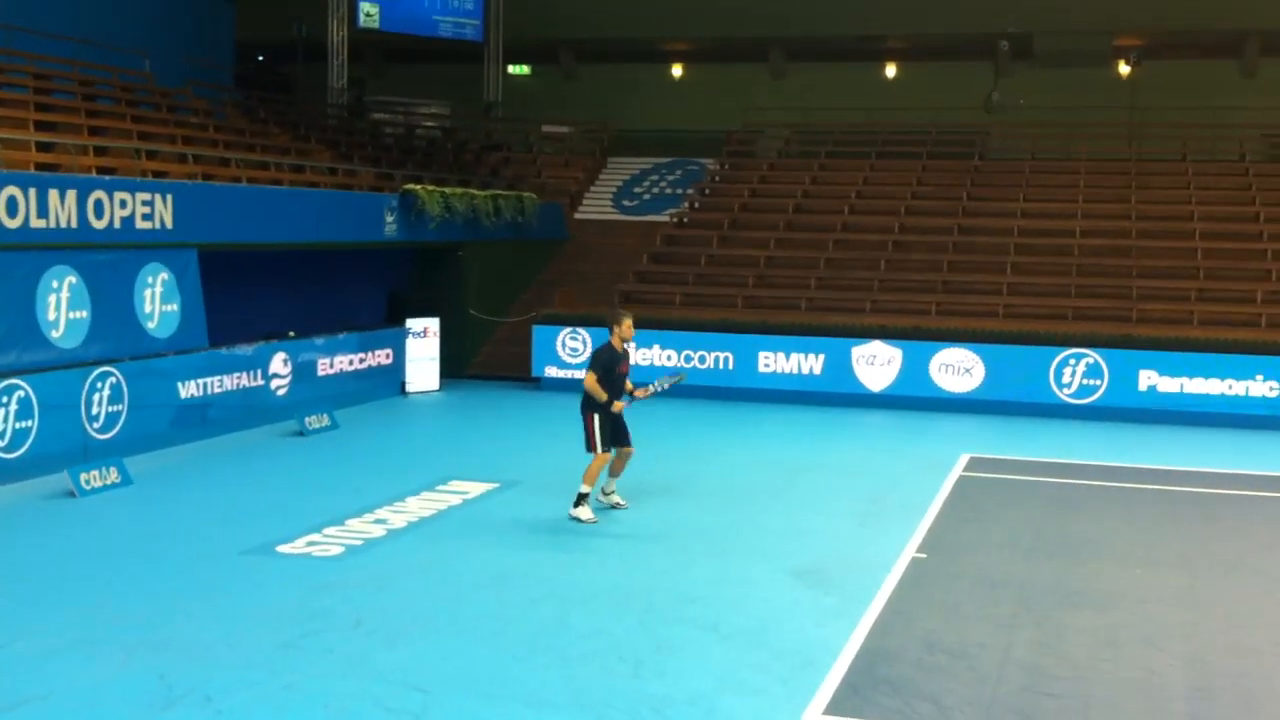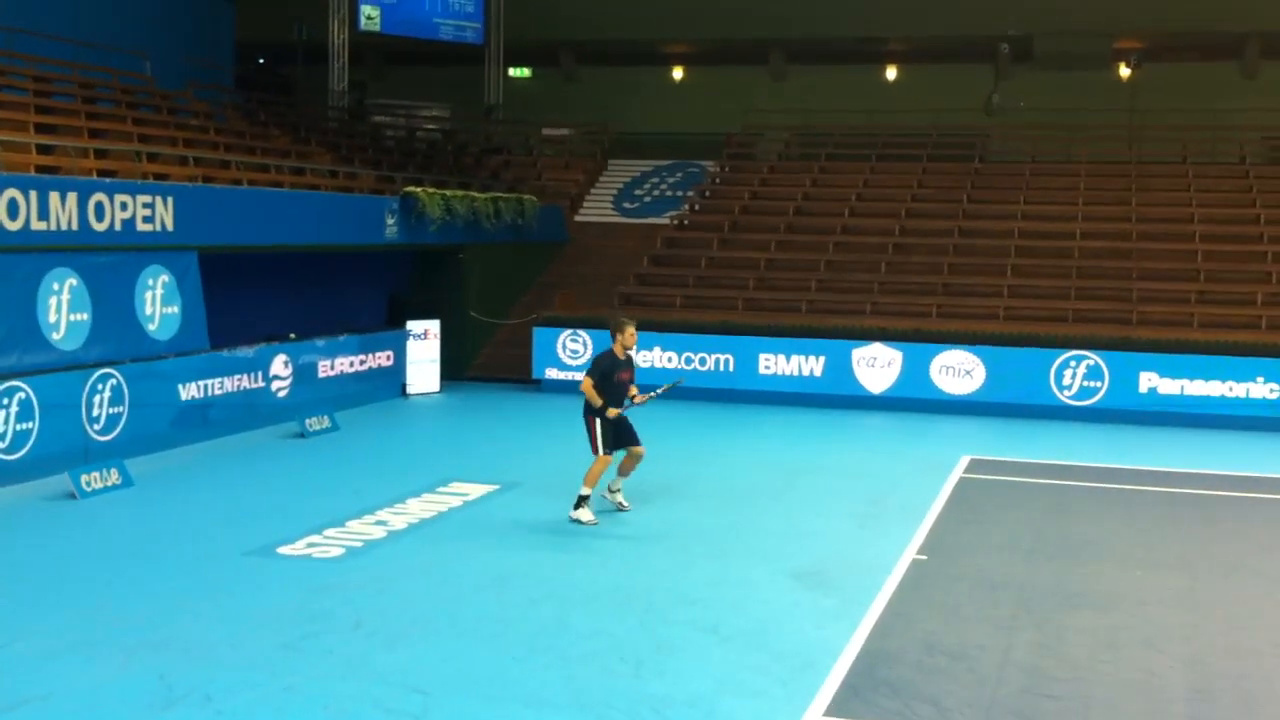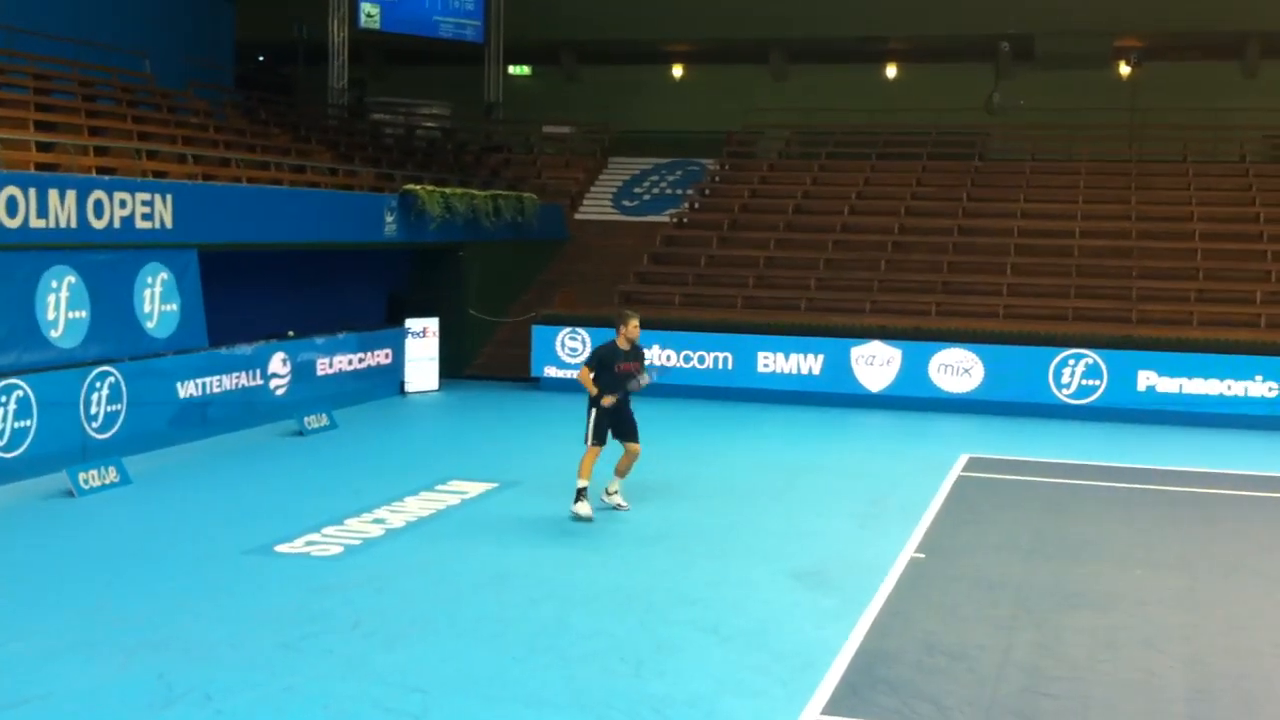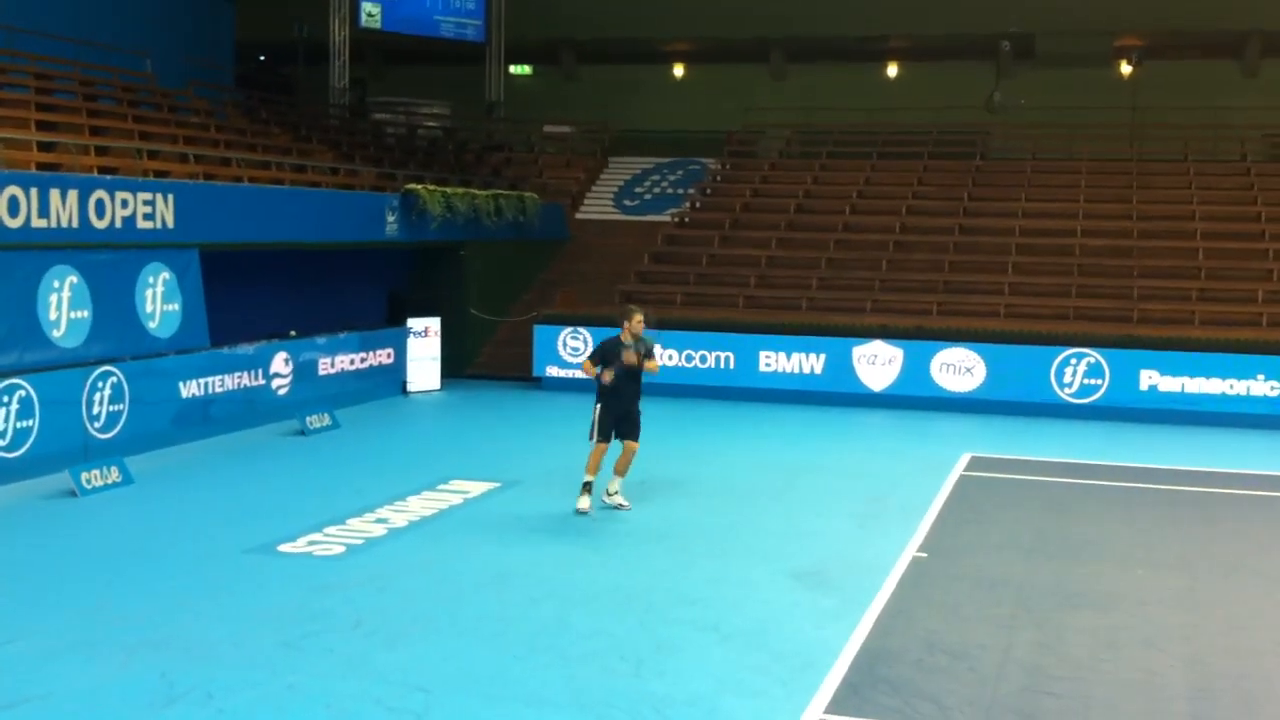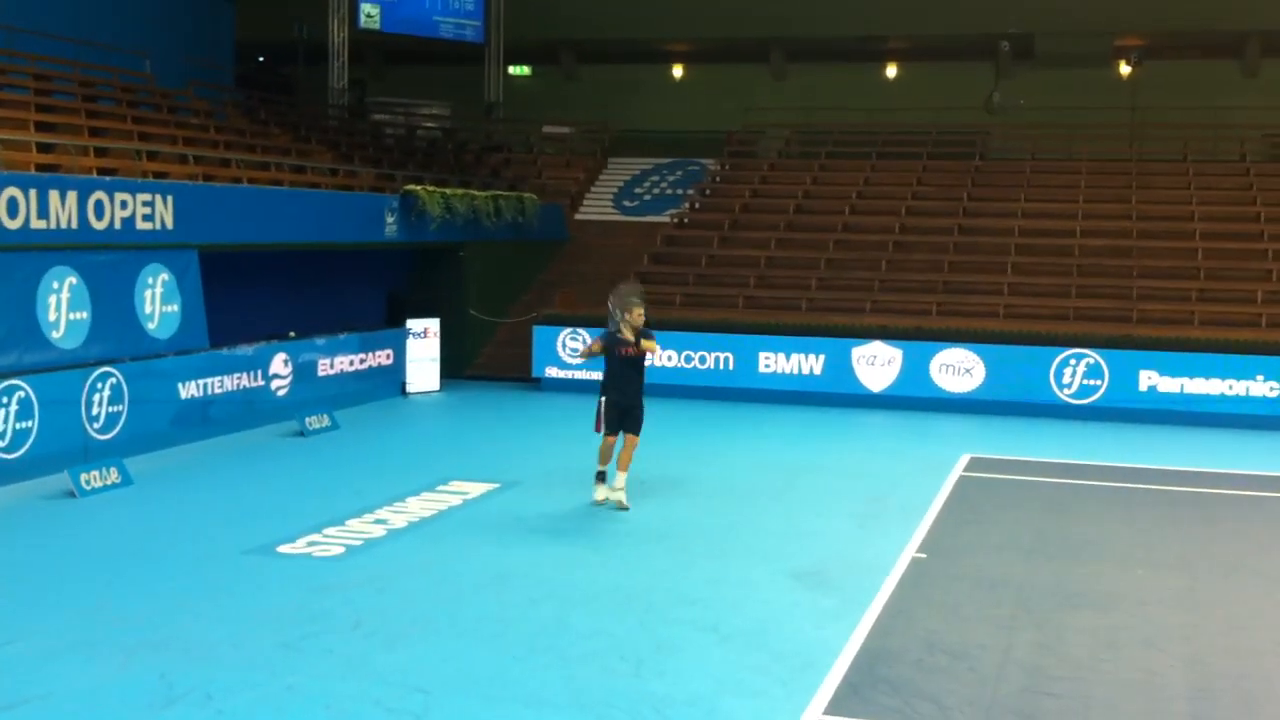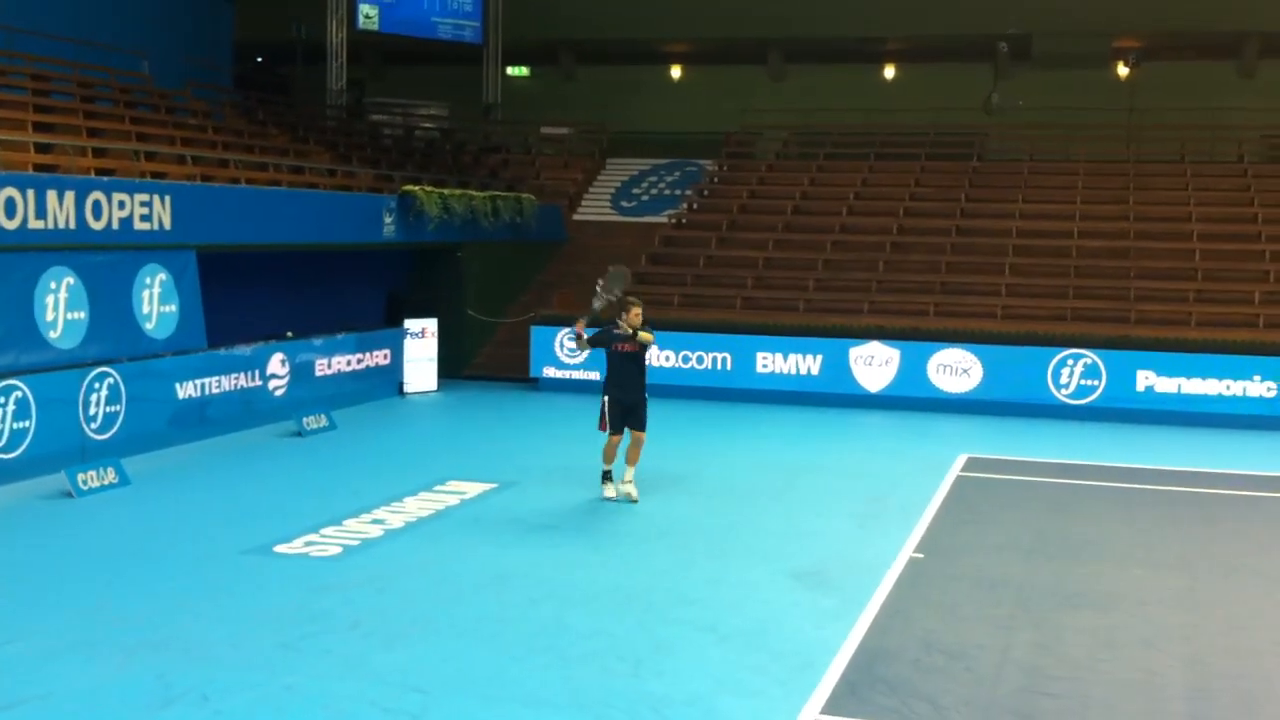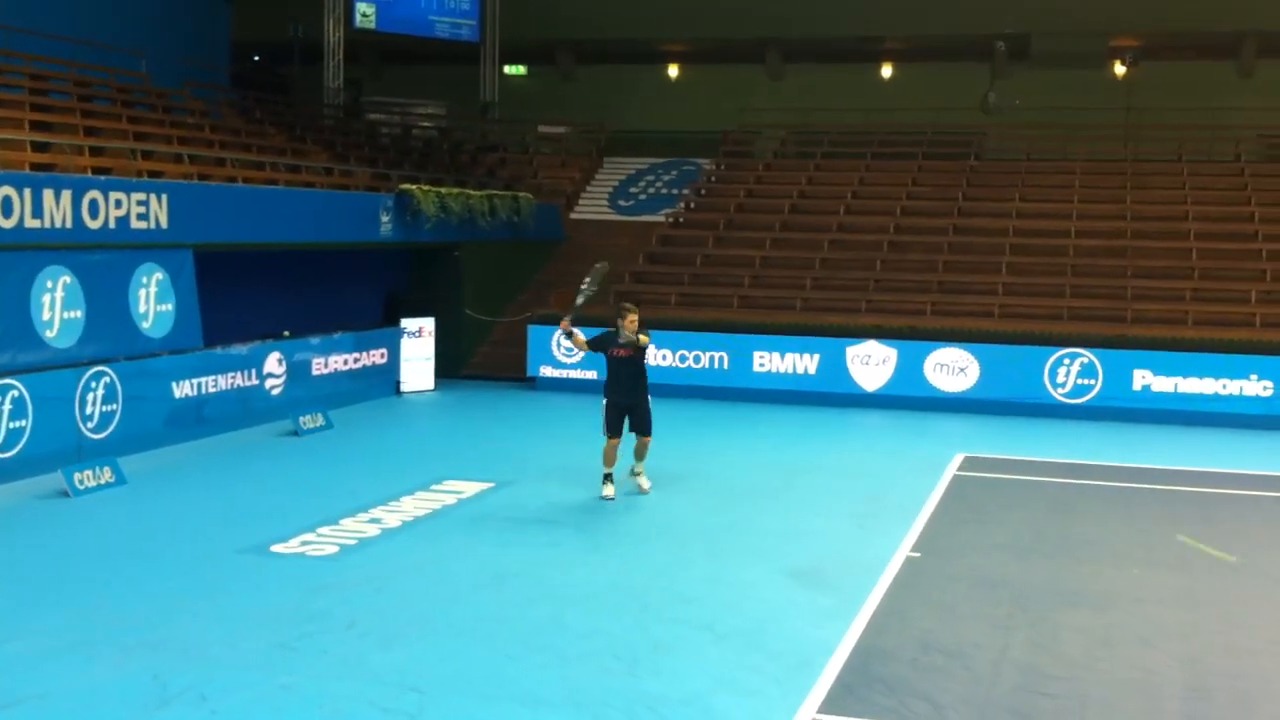
dt=0.1s
person 1, frame 1
left shoulder: (624, 353)
right shoulder: (603, 353)
right elbow: (589, 382)
left wrist: (633, 392)
right wrist: (609, 402)
left hip: (613, 411)
right hip: (596, 410)
left knee: (625, 452)
right knee: (602, 456)
left ankle: (607, 492)
right ankle: (579, 504)
person 1, frame 2
left shoulder: (629, 360)
right shoulder: (603, 360)
left elbow: (629, 385)
right elbow: (585, 386)
left wrist: (635, 396)
right wrist: (603, 408)
left hip: (616, 414)
right hip: (598, 415)
left knee: (637, 452)
right knee: (604, 458)
left ankle: (614, 490)
right ankle: (580, 506)
person 1, frame 3
left shoulder: (637, 351)
right shoulder: (604, 351)
left elbow: (643, 374)
right elbow: (583, 373)
left wrist: (641, 380)
right wrist: (598, 396)
left hip: (623, 408)
right hip: (600, 407)
left knee: (633, 451)
right knee: (594, 449)
left ankle: (612, 492)
right ankle: (581, 500)
person 1, frame 4
left shoulder: (643, 346)
right shoulder: (608, 345)
left elbow: (654, 367)
right elbow: (586, 365)
left wrist: (637, 362)
right wrist: (599, 375)
left hip: (630, 405)
right hip: (606, 402)
left knee: (631, 448)
right knee: (601, 446)
left ankle: (612, 492)
right ankle: (585, 492)
person 1, frame 5
left shoulder: (645, 336)
right shoulder: (610, 337)
left elbow: (654, 348)
right elbow: (586, 355)
left wrist: (634, 340)
right wrist: (592, 349)
left hip: (634, 398)
right hip: (611, 396)
left knee: (631, 441)
right knee: (609, 440)
left ankle: (618, 488)
right ankle: (600, 480)
person 1, frame 6
left shoulder: (642, 332)
right shoulder: (608, 333)
left elbow: (649, 339)
right elbow: (582, 346)
left wrist: (631, 333)
right wrist: (579, 335)
left hip: (637, 394)
right hip: (613, 394)
left knee: (639, 437)
right knee: (614, 438)
left ankle: (627, 481)
right ankle: (606, 478)
person 1, frame 7
left shoulder: (640, 335)
right shoulder: (606, 338)
left elbow: (644, 340)
right elbow: (582, 345)
left wrist: (633, 339)
right wrist: (569, 333)
left hip: (639, 397)
right hip: (614, 398)
left knee: (644, 438)
right knee: (613, 441)
left ankle: (637, 471)
right ankle: (608, 480)
